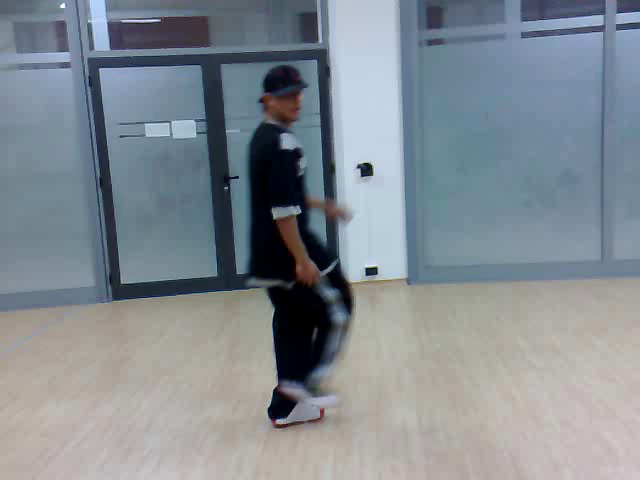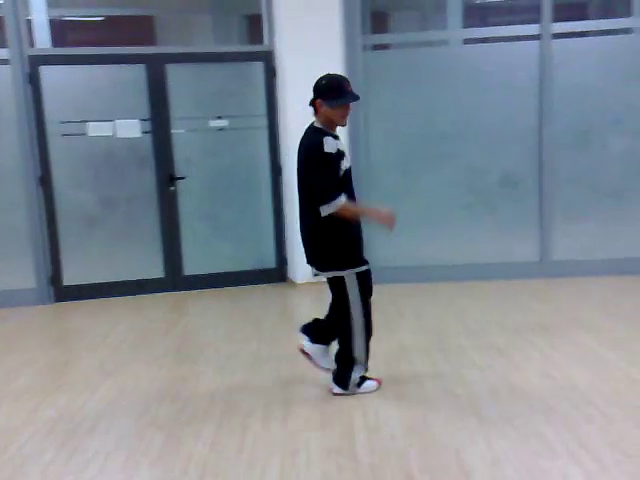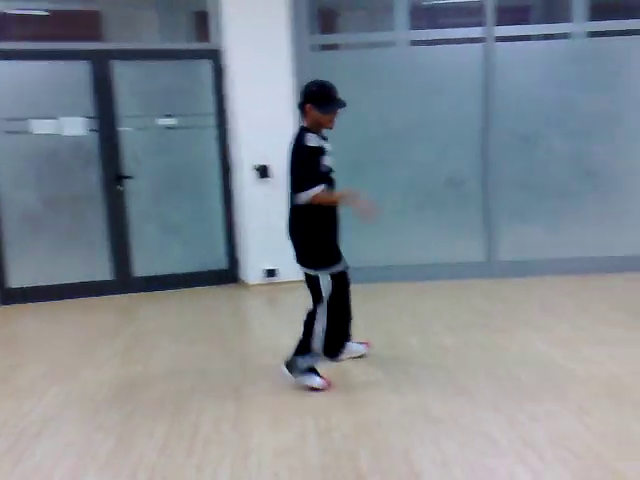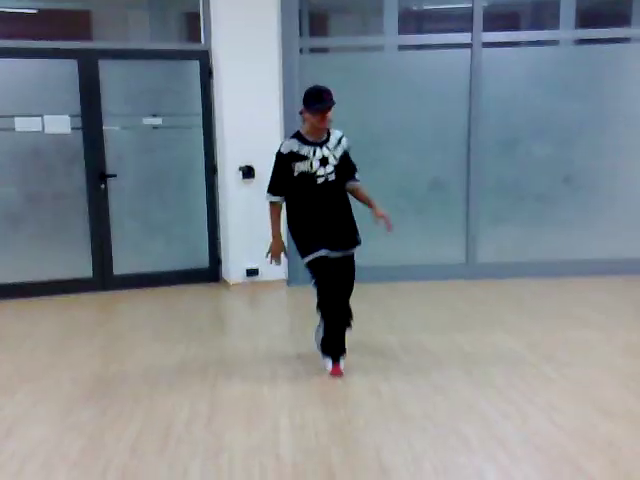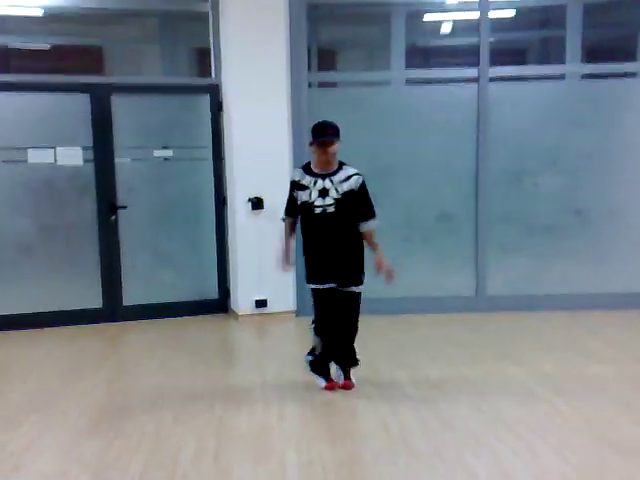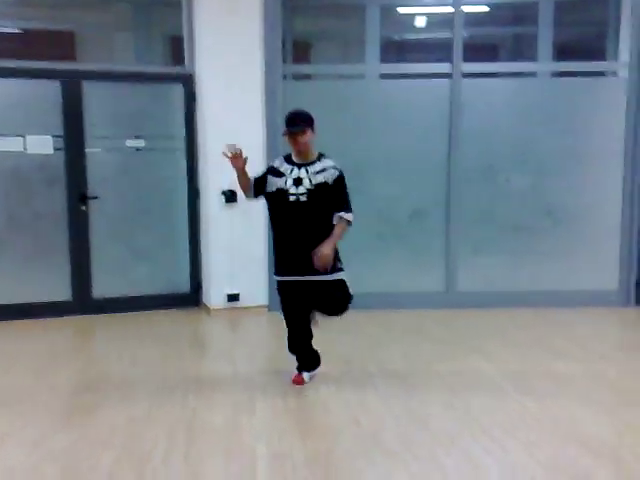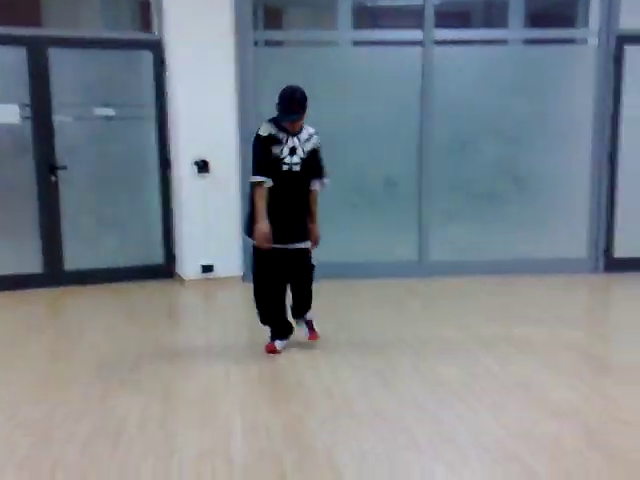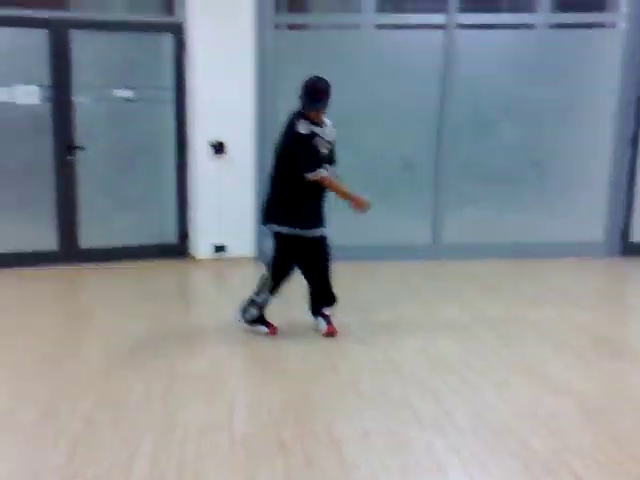
dt=0.3s
person 1, frame 1
left shoulder: (264, 138)
right shoulder: (283, 143)
right elbow: (282, 208)
left wrist: (322, 205)
right wrist: (303, 259)
left hip: (266, 254)
right hip: (283, 254)
left knee: (291, 321)
right knee: (337, 305)
left ankle: (288, 406)
right ankle: (303, 377)
person 1, frame 2
left shoulder: (317, 139)
right shoulder: (323, 146)
right elbow: (330, 203)
right wrist: (373, 212)
left hip: (322, 240)
right hip: (332, 241)
left knee: (351, 299)
right knee: (354, 306)
left ankle: (315, 338)
right ankle: (347, 377)
person 1, frame 3
left shoulder: (314, 141)
right shoulder: (307, 145)
right elbow: (306, 194)
right wrist: (348, 197)
left hip: (322, 232)
right hip: (311, 236)
left knee: (338, 292)
right knee: (327, 300)
left ankle: (339, 343)
right ankle: (302, 364)
person 1, frame 4
left shoulder: (338, 141)
right shoulder: (290, 149)
left elbow: (349, 181)
right elbow: (276, 196)
left wrist: (374, 207)
right wrist: (276, 236)
left hip: (341, 229)
right hip: (310, 233)
left knee: (344, 286)
right knee: (328, 289)
left ankle: (332, 336)
right ankle: (332, 352)
person 1, frame 5
left shoulder: (352, 177)
right shoulder: (299, 178)
left elbow: (365, 221)
right elbow: (292, 215)
left wrist: (378, 254)
right wrist: (287, 243)
left hip: (349, 263)
right hip: (318, 263)
left knee: (348, 320)
right knee: (325, 319)
left ankle: (342, 365)
right ankle: (320, 364)
person 1, frame 6
left shoulder: (330, 171)
right shoulder: (278, 167)
left elbow: (345, 216)
right elbow: (252, 191)
left wrist: (330, 245)
right wrist: (240, 170)
left hip: (321, 253)
right hip: (288, 258)
left knee: (336, 303)
right knee: (295, 315)
left ankle: (315, 306)
right ankle: (306, 365)
person 1, frame 7
left shoulder: (311, 138)
right shoulder: (267, 134)
left elbow: (313, 183)
right elbow: (260, 180)
left wrist: (313, 223)
right wrist: (261, 219)
left hip: (294, 220)
right hip: (269, 223)
left knee: (301, 276)
right knee: (268, 282)
left ankle: (303, 315)
right ankle: (279, 332)
person 1, frame 8
left shoulder: (326, 128)
right shoulder: (299, 129)
right elbow: (318, 173)
left wrist: (345, 195)
right wrist: (352, 198)
left hip: (310, 211)
right hip: (285, 211)
left knee: (319, 265)
right knee: (281, 265)
left ankle: (322, 312)
right ankle: (253, 314)
